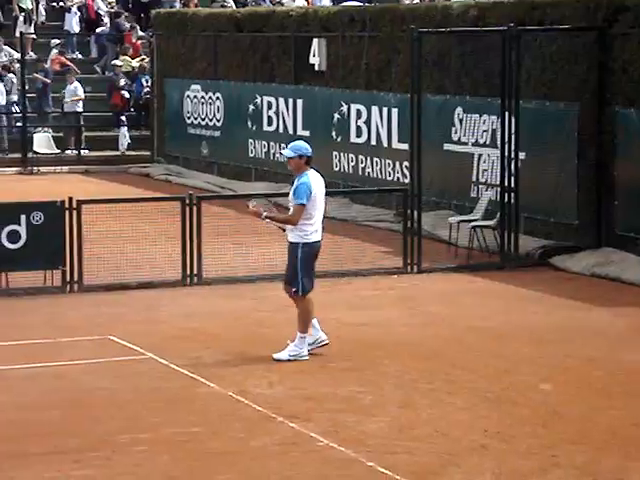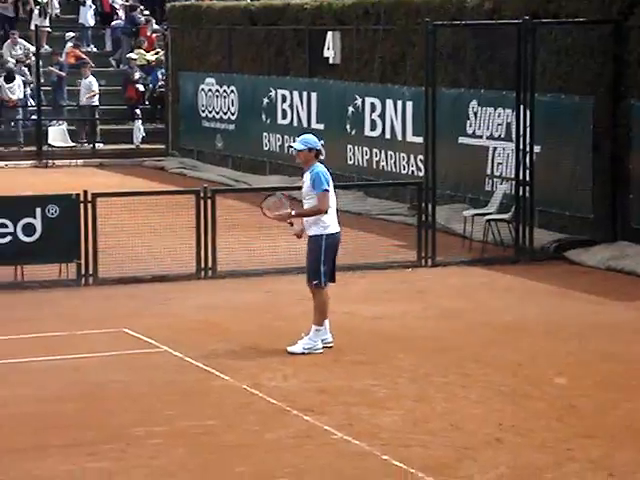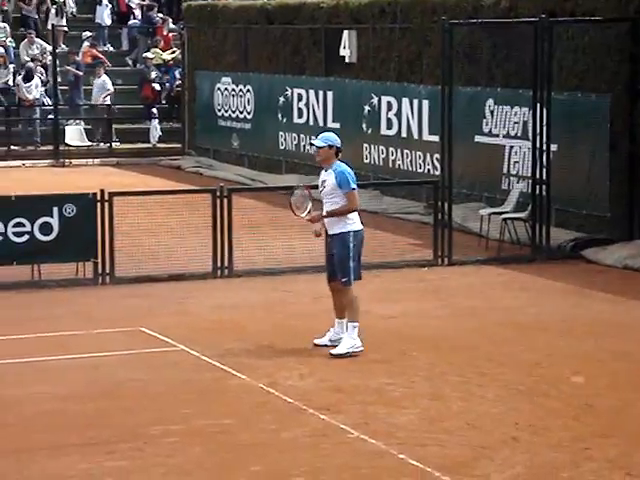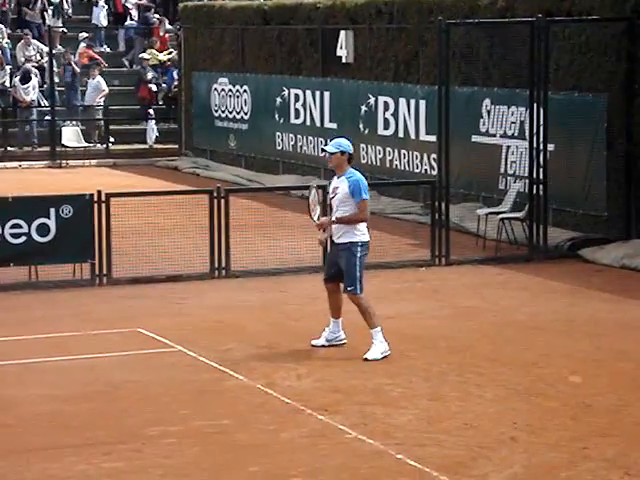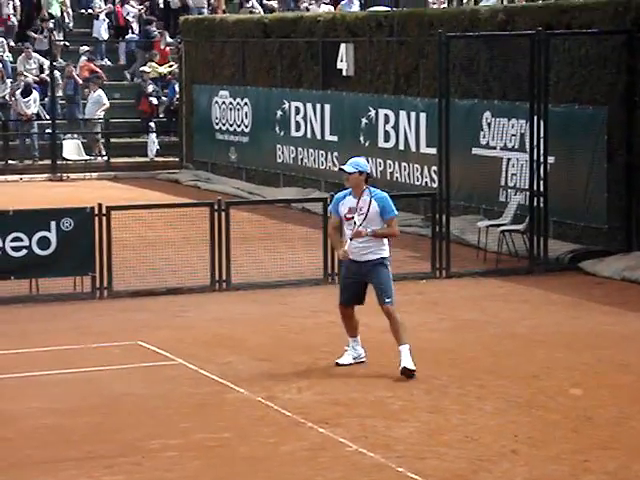
dt=0.3s
person 1, frame 1
left shoulder: (303, 183)
right shoulder: (315, 177)
left elbow: (294, 219)
left wrist: (264, 215)
left hip: (302, 243)
right hip: (307, 240)
left knee: (301, 294)
right knee: (292, 289)
left ankle: (300, 347)
right ankle: (315, 334)
person 1, frame 2
left shoulder: (317, 173)
right shoulder: (310, 173)
left elbow: (323, 207)
left wrist: (292, 214)
right wrist: (303, 226)
left hip: (324, 235)
right hip: (318, 234)
left knee: (319, 286)
right knee: (315, 285)
left ankle: (315, 340)
right ankle: (323, 334)
person 1, frame 3
left shoulder: (342, 172)
right shoulder: (324, 173)
left elbow: (352, 206)
left wrist: (322, 215)
right wrist: (321, 223)
left hip: (347, 234)
right hip: (333, 234)
left knee: (345, 285)
right knee: (333, 284)
left ankle: (352, 337)
right ankle: (338, 332)
person 1, frame 4
left shoulder: (355, 180)
right shoulder: (334, 180)
left elbow: (364, 215)
left wrist: (332, 221)
right wrist: (327, 231)
left hip: (354, 244)
right hip: (338, 242)
left knee: (354, 294)
right knee: (330, 285)
left ankle: (379, 342)
right ankle: (335, 332)
person 1, frame 5
left shoulder: (381, 198)
right shoulder: (339, 199)
left elbow: (394, 231)
right elbow: (333, 229)
left wrist: (368, 233)
right wrist: (340, 248)
left hip: (378, 261)
right hip: (352, 262)
left knee: (388, 308)
right knee: (345, 309)
left ankle: (406, 358)
right ankle: (355, 349)
